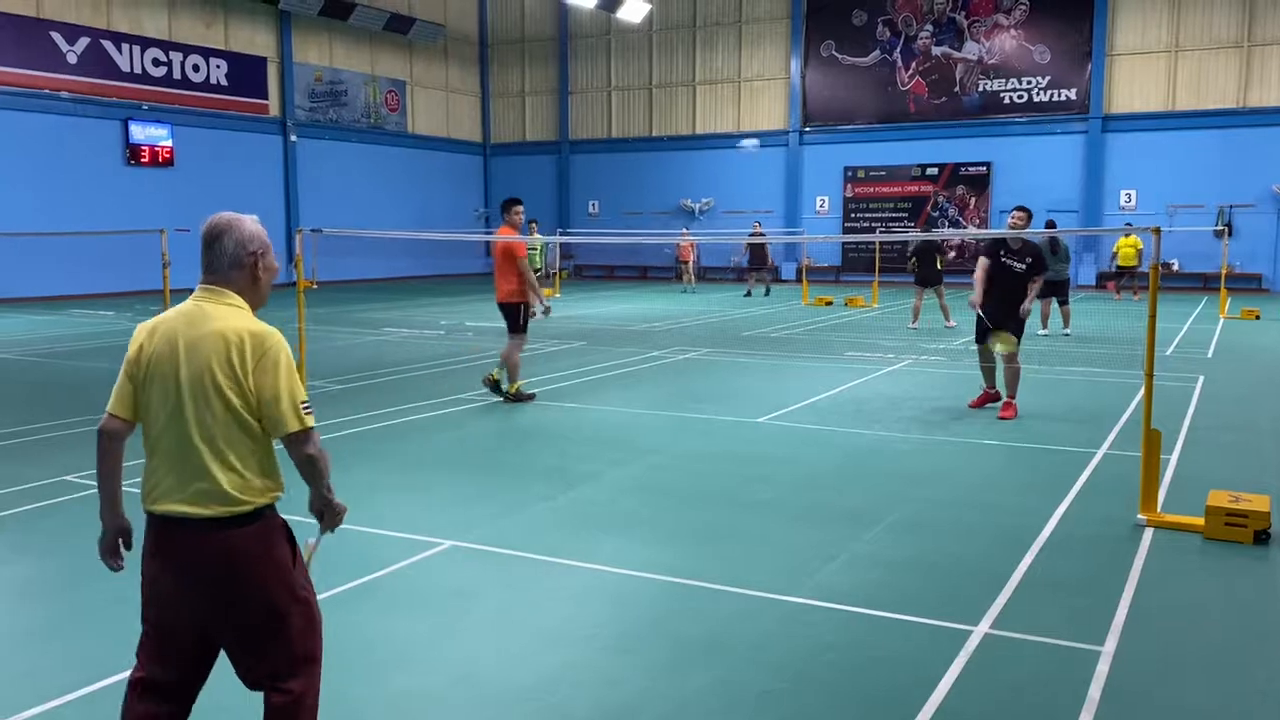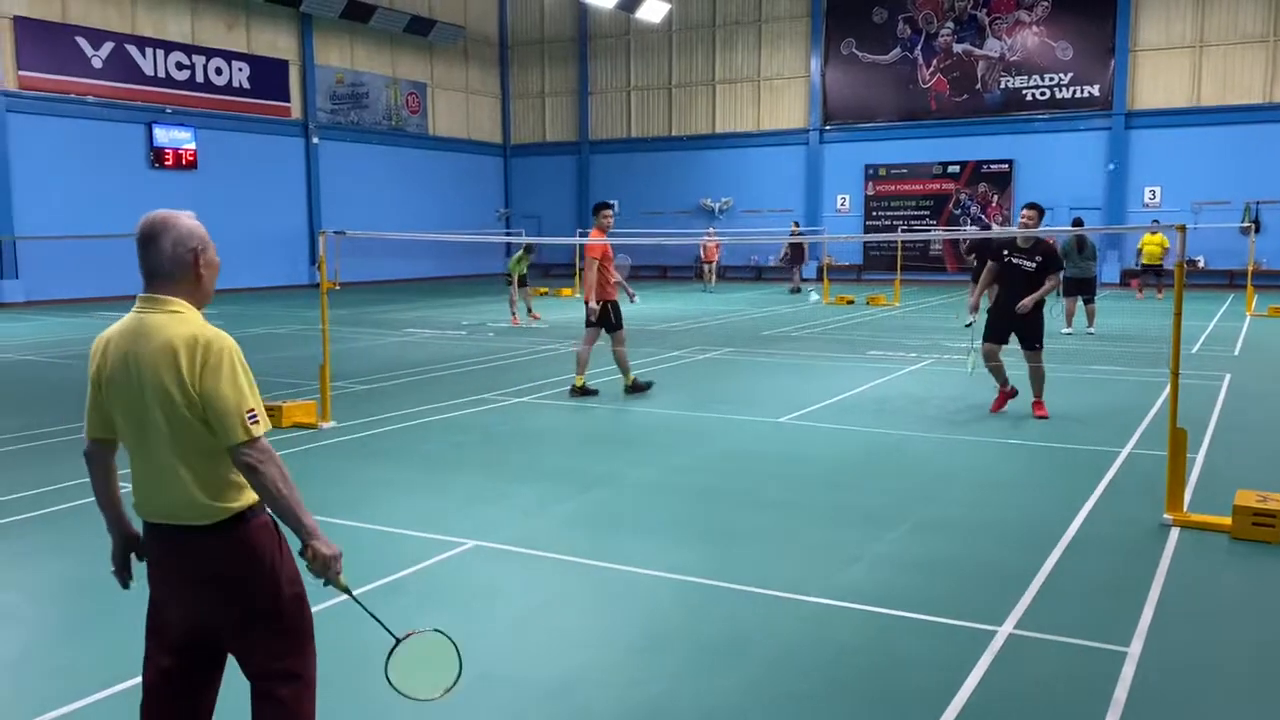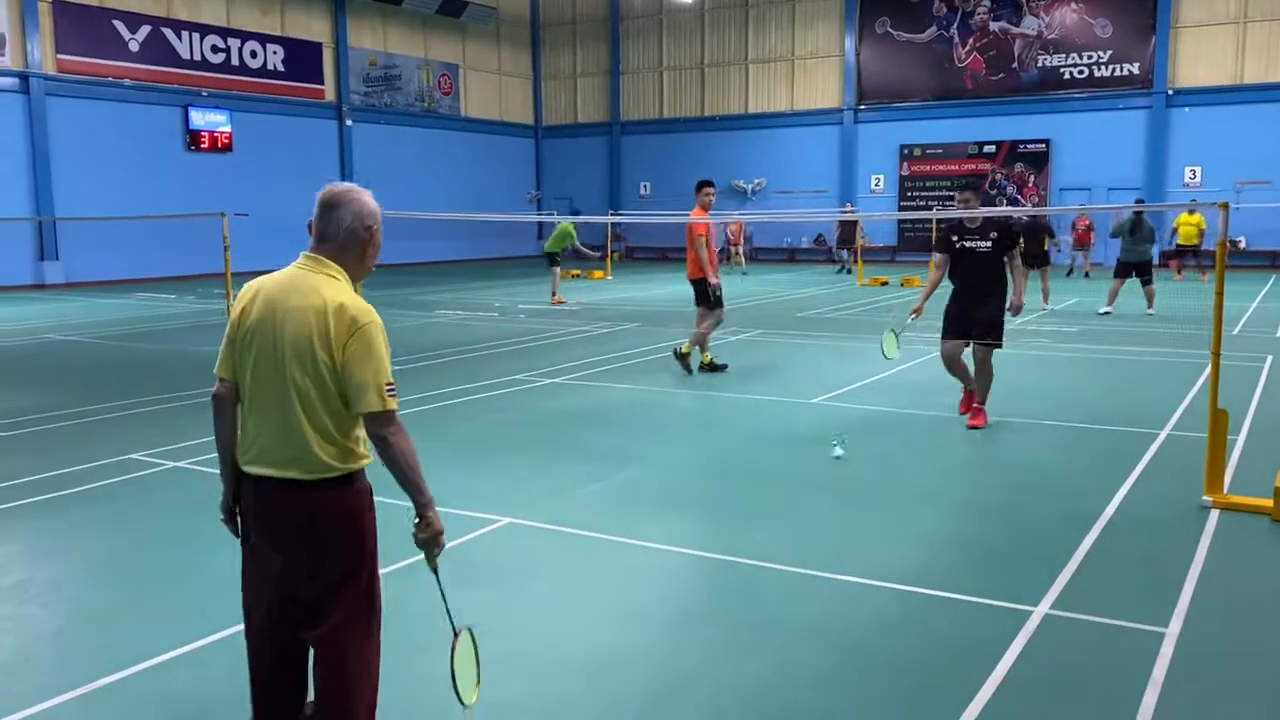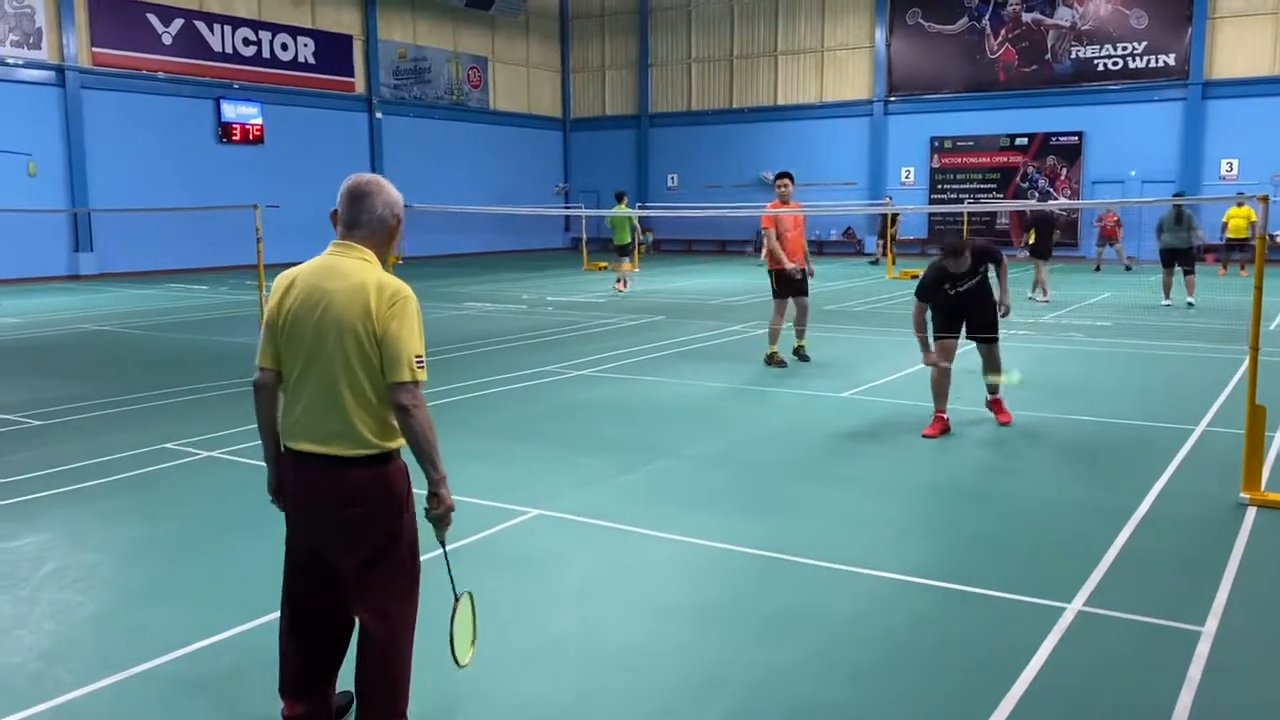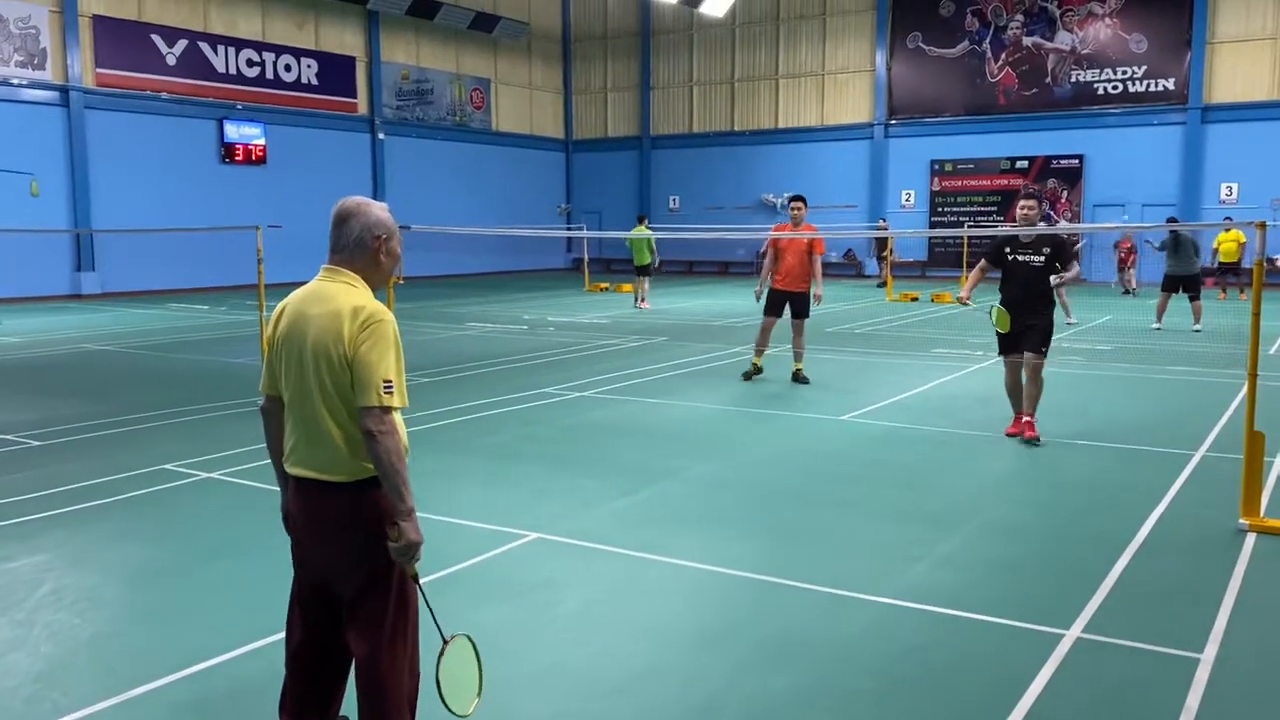
dt=1s
person 1, frame 1
left shoulder: (150, 333)
right shoulder: (258, 340)
left elbow: (110, 432)
right elbow: (303, 446)
left wrist: (111, 517)
right wrist: (324, 497)
left hip: (166, 533)
right hip: (242, 535)
left knee: (161, 671)
right knee: (291, 661)
person 1, frame 2
left shoulder: (107, 346)
right shoulder: (207, 343)
left elbow: (96, 452)
right elbow: (251, 456)
left wrist: (120, 531)
right wrist: (311, 535)
left hip: (163, 539)
right hip: (232, 538)
left knee: (175, 671)
right knee: (284, 664)
person 1, frame 3
left shoulder: (253, 293)
right shoulder: (351, 314)
left elbow: (223, 398)
right elbow: (382, 426)
left wrist: (231, 481)
right wrist: (426, 507)
left hip: (261, 491)
right hip: (329, 498)
left knee: (270, 621)
right knee: (344, 633)
person 1, frame 4
left shoulder: (288, 283)
right shoulder: (390, 293)
left elbow: (265, 384)
right elbow: (406, 401)
left wrist: (275, 463)
right wrist: (438, 482)
left hip: (301, 471)
right hip: (368, 475)
left knee: (309, 601)
right knee: (386, 610)
person 1, frame 5
left shoulder: (289, 307)
right shoulder: (368, 315)
left elbow: (271, 409)
right elbow: (377, 426)
right wrist: (405, 513)
left hip: (305, 495)
right hip: (360, 500)
left knee: (314, 626)
right knee: (382, 636)
person 2, frame 1
left shoulder: (1034, 252)
right shoulder: (995, 244)
left elbow: (1037, 281)
right elbow: (981, 269)
left wrist: (1030, 300)
right wrist: (977, 293)
left hip: (1015, 310)
right hip: (989, 307)
left knee: (1010, 355)
right knee: (984, 351)
left ankle: (1010, 402)
right ankle: (990, 391)
person 2, frame 2
left shoulder: (1046, 250)
right shoulder: (1003, 245)
left elbow: (1054, 281)
right elbow: (990, 271)
left wrist: (1033, 298)
right wrist: (976, 297)
left hip: (1030, 311)
right hip: (1001, 308)
left knee: (1034, 358)
right knee: (989, 352)
left ankle: (1038, 401)
right ankle: (1005, 388)
person 2, frame 3
left shoulder: (1000, 227)
right shoulder: (949, 232)
left elbow: (1014, 260)
right elbow: (938, 269)
left wrist: (1018, 293)
right wrist: (922, 300)
left hip: (991, 302)
right hip: (959, 301)
left knee: (982, 356)
right knee: (949, 355)
left ankle: (979, 407)
right ankle: (970, 386)
person 2, frame 4
left shoulder: (982, 250)
right shoulder: (933, 275)
left elbow: (1002, 262)
right elbow: (919, 313)
left wrist: (1004, 294)
right wrist: (926, 351)
left hip: (981, 303)
right hip: (947, 310)
left knee: (990, 353)
right knee: (943, 356)
left ankle: (994, 399)
right ankle: (940, 417)
person 2, frame 5
left shoulder: (1054, 241)
right shoulder: (1003, 242)
left elbow: (1073, 269)
right elbow: (982, 268)
left wrist: (1067, 276)
right wrist: (967, 289)
left hip: (1040, 316)
right hip: (1007, 315)
left knee: (1033, 365)
right knee: (1012, 368)
left ankle: (1029, 421)
right ankle: (1019, 416)
person 3, frame 1
left shoulder: (499, 236)
right shoulder: (515, 239)
right elbow: (526, 272)
right wrist: (542, 299)
left hip: (504, 296)
right hip: (516, 298)
left knee: (515, 342)
right knee: (516, 343)
left ankle: (495, 377)
right ankle: (513, 390)
person 3, frame 2
left shoulder: (601, 239)
right shoulder: (596, 240)
right elbow: (591, 271)
left wrist: (626, 288)
right wrist: (592, 300)
left hip: (600, 298)
right hip: (604, 299)
left knee: (589, 341)
right knee: (619, 340)
left ankle: (578, 384)
right ankle: (630, 382)
person 3, frame 3
left shoulder: (702, 216)
right shoulder: (699, 217)
right elbow: (701, 249)
right wrist: (712, 276)
left hip: (703, 274)
right hip: (703, 275)
left knee: (705, 317)
right knee: (717, 317)
left ankle: (706, 360)
right ankle: (684, 350)
person 3, frame 4
left shoulder: (799, 209)
right shoulder: (771, 210)
right elbow: (771, 240)
left wrist: (809, 263)
right wrist: (785, 262)
left hip: (798, 267)
right hip: (780, 267)
left knee: (803, 306)
right knee: (780, 309)
left ankle: (799, 346)
right ankle: (771, 353)
person 3, frame 5
left shoulder: (814, 233)
right shoulder: (778, 230)
left elbow: (817, 262)
right elbow: (769, 259)
left wrist: (819, 287)
right wrist: (761, 284)
left hip: (801, 289)
right hip: (777, 287)
left knee: (798, 330)
right knee: (766, 325)
left ankle: (798, 370)
right ankle: (756, 364)
